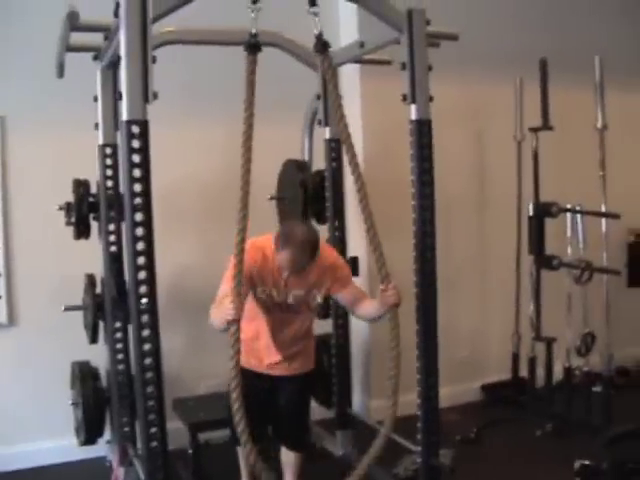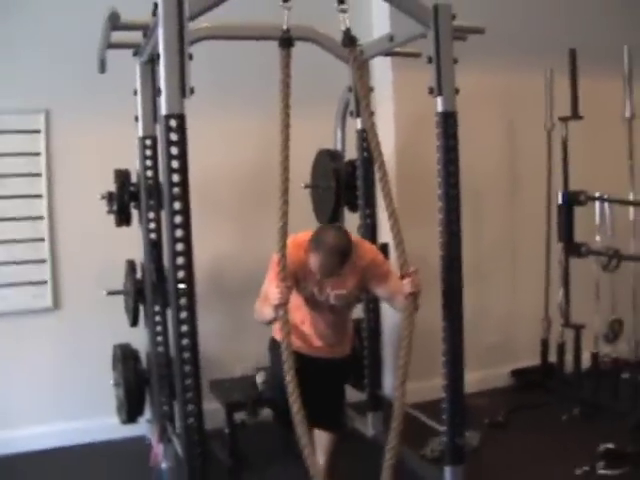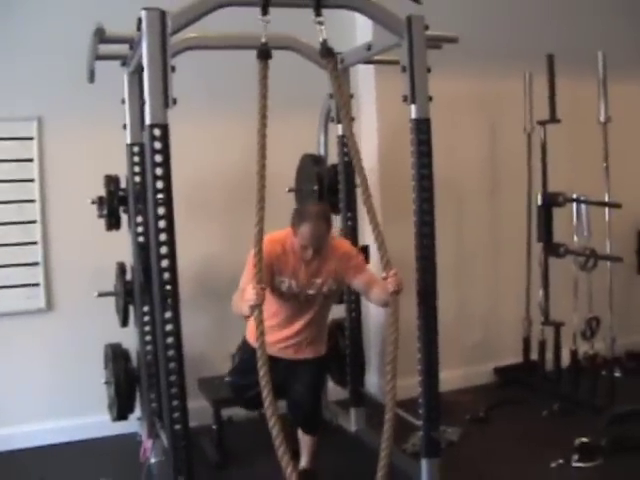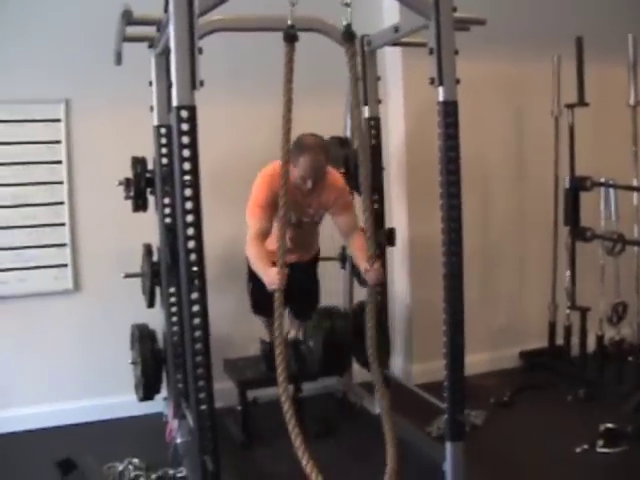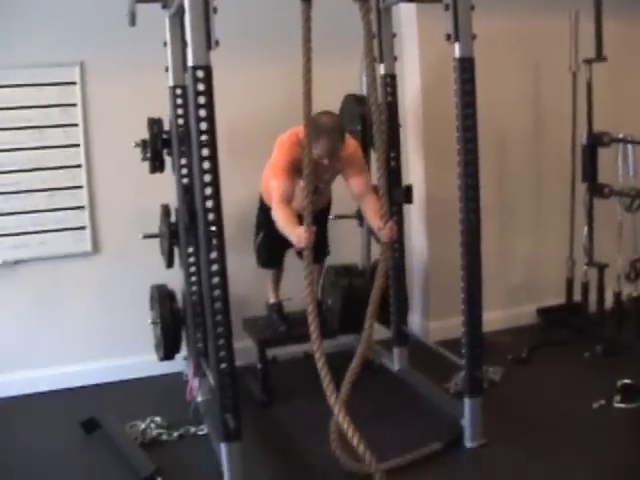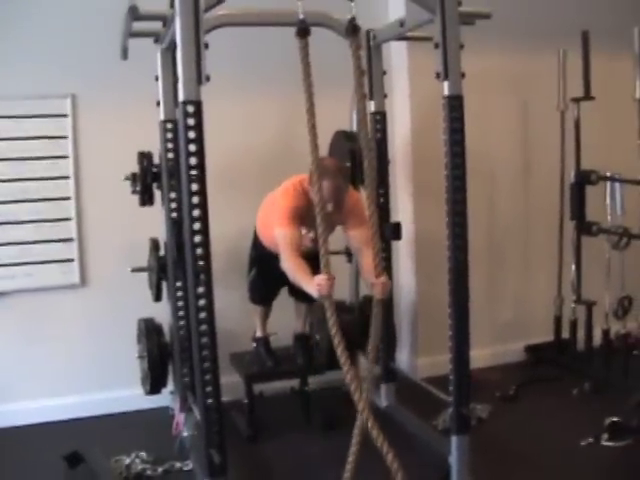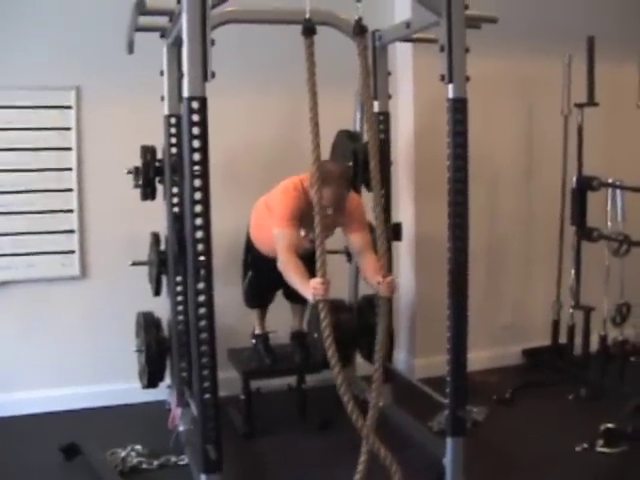
dt=0.7s
person 1, frame 1
left shoulder: (328, 262)
right shoulder: (252, 255)
left elbow: (359, 304)
right elbow: (215, 313)
left wrist: (382, 306)
right wrist: (224, 315)
left hip: (297, 361)
right hip: (252, 358)
left knee: (293, 431)
right knee: (247, 427)
person 1, frame 2
left shoulder: (367, 257)
right shoulder: (293, 251)
left elbow: (396, 298)
right elbow: (260, 312)
left wrist: (408, 293)
right wrist: (273, 308)
left hip: (334, 347)
right hip: (292, 339)
left knee: (328, 414)
right knee: (283, 400)
left ankle: (321, 472)
right ankle: (264, 382)
person 1, frame 3
left shoulder: (342, 252)
right shoulder: (271, 247)
left elbow: (372, 288)
right elbow: (239, 301)
left wrist: (387, 291)
right wrist: (247, 304)
left hip: (308, 350)
right hip: (263, 342)
left knee: (307, 414)
right knee: (242, 392)
person 1, frame 4
left shoulder: (335, 184)
right shoulder: (270, 180)
left elbow: (351, 231)
right elbow: (255, 238)
left wrist: (365, 265)
right wrist: (267, 274)
left hip: (304, 254)
right hip: (270, 254)
left knee: (304, 306)
right knee: (266, 308)
person 1, frame 5
left shoulder: (350, 150)
right shoulder: (288, 146)
left elbow: (364, 194)
right elbow: (280, 204)
left wrist: (379, 225)
right wrist: (294, 234)
left hip: (318, 203)
right hip: (277, 202)
left knee: (317, 251)
right knee: (272, 254)
right ankle: (273, 302)
person 1, frame 6
left shoulder: (352, 200)
right shoulder: (289, 195)
left elbow: (362, 247)
right elbow: (288, 254)
left wrist: (374, 280)
right wrist: (311, 284)
left hip: (311, 242)
right hip: (271, 241)
left knee: (306, 293)
right knee: (263, 292)
left ankle: (301, 335)
right ankle: (260, 336)
person 1, frame 7
left shoulder: (352, 204)
right shoulder: (289, 195)
left elbow: (363, 251)
right elbow: (285, 255)
left wrist: (378, 280)
right wrist: (307, 289)
left hip: (305, 245)
right hip: (265, 243)
left knee: (300, 290)
right knee: (259, 293)
left ankle: (298, 332)
right ankle: (259, 333)
